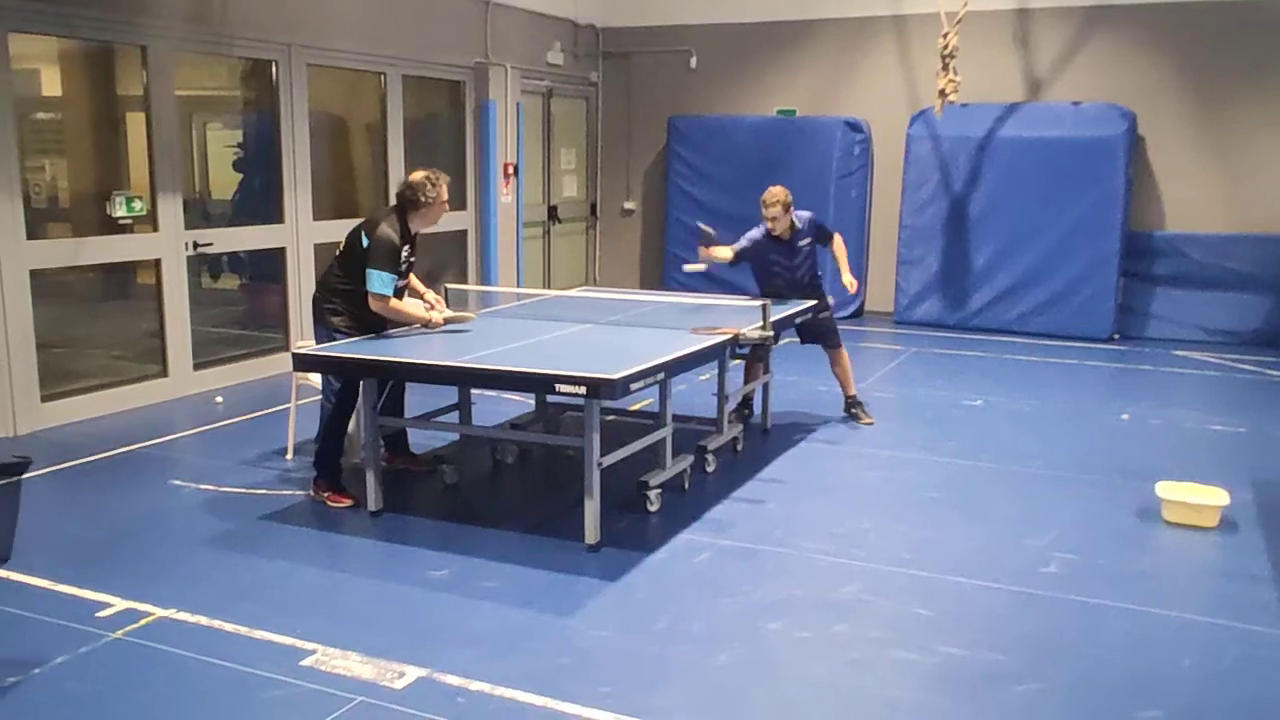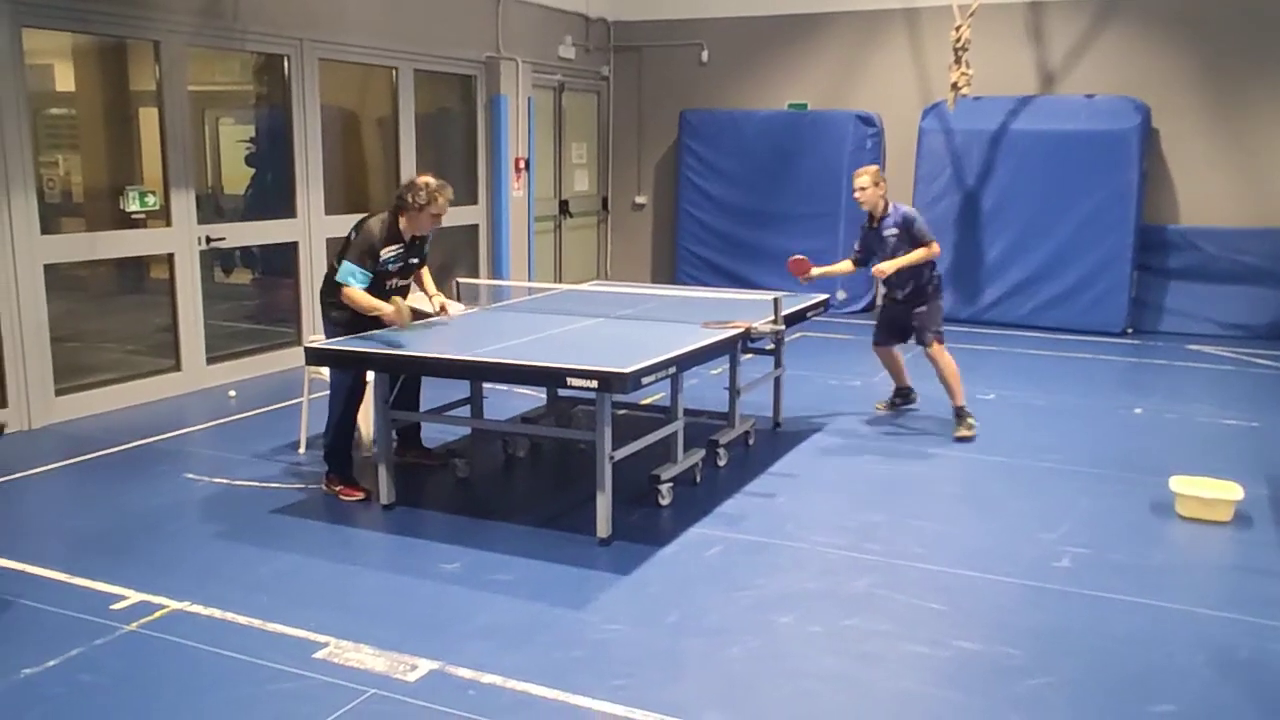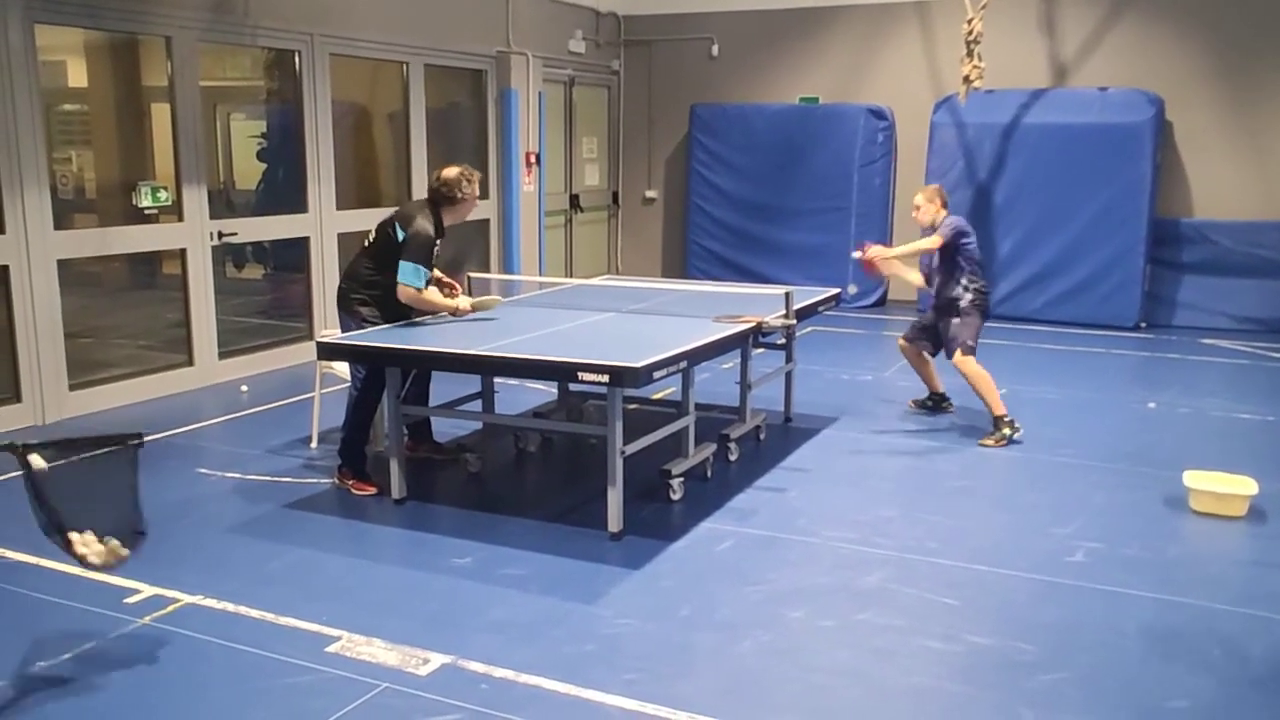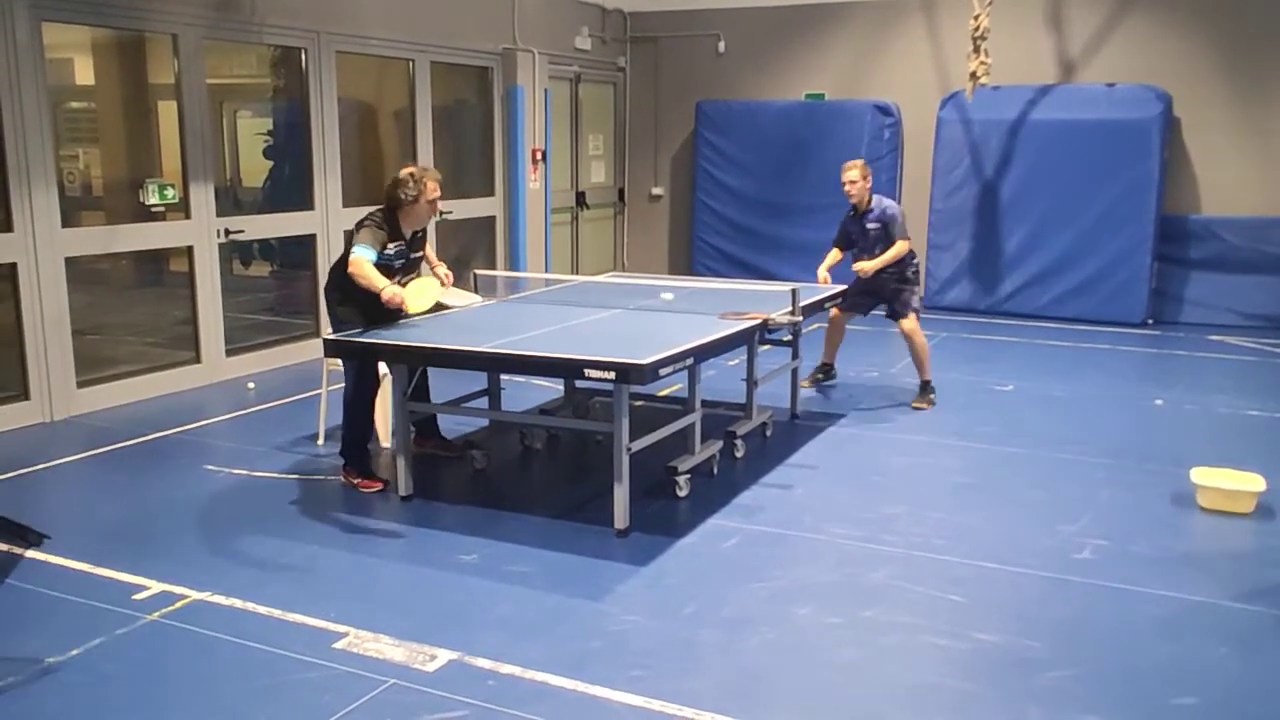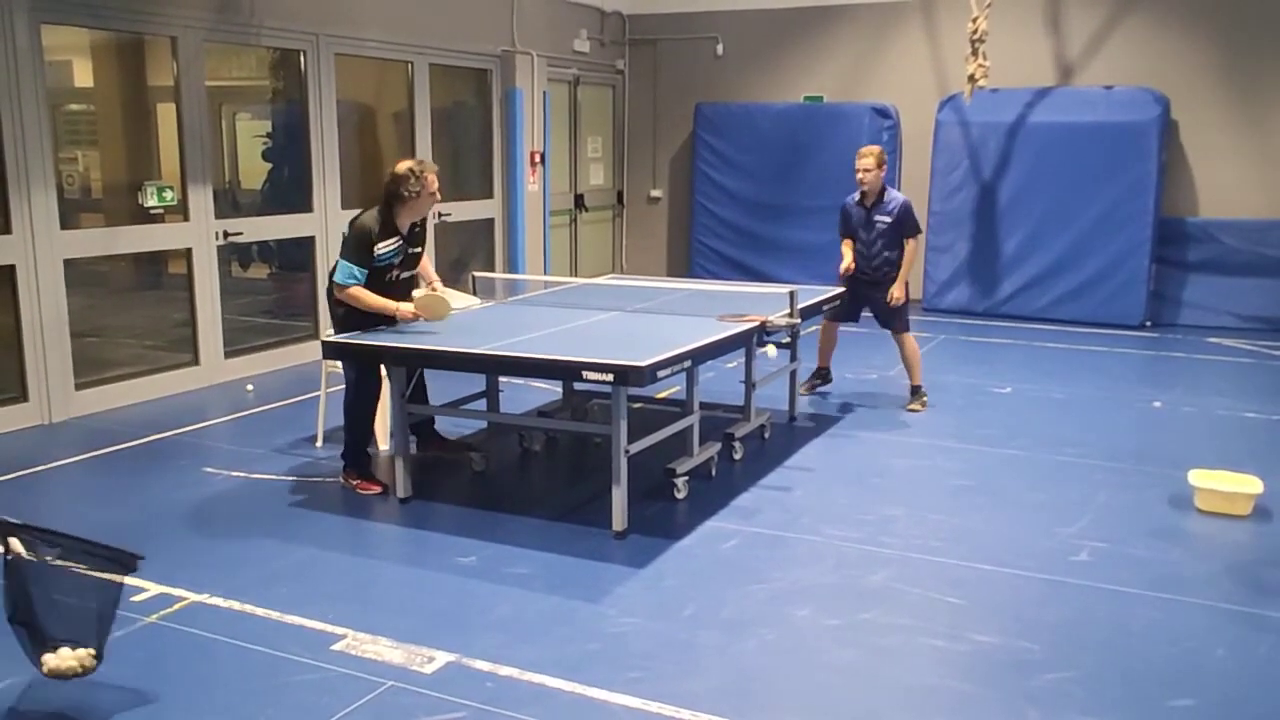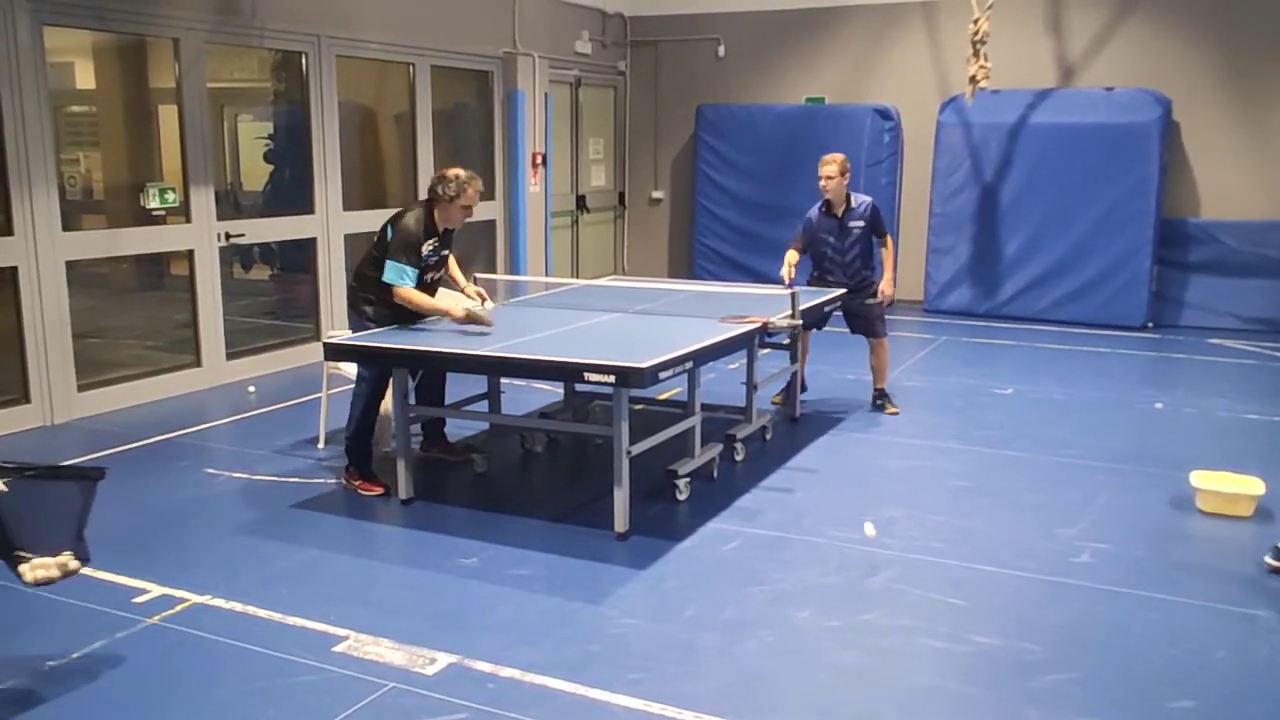
dt=0.7s
person 1, frame 1
left shoulder: (404, 228)
right shoulder: (385, 236)
right elbow: (380, 302)
left wrist: (424, 293)
right wrist: (425, 318)
left hip: (368, 317)
right hip: (339, 316)
left knee: (392, 378)
right knee: (343, 394)
left ankle: (396, 451)
right ankle: (325, 480)
person 1, frame 2
left shoulder: (419, 233)
right shoulder: (373, 233)
left elbow: (419, 266)
right elbow: (347, 291)
left wrist: (433, 294)
right wrist: (383, 310)
left hip: (384, 310)
right hip: (346, 312)
left knee: (407, 372)
right knee: (350, 387)
left ankle: (408, 444)
right ankle: (337, 473)
person 1, frame 3
left shoulder: (427, 214)
right shoulder: (422, 230)
right elbow: (409, 293)
left wrist: (436, 278)
right wrist: (452, 305)
left hip: (391, 304)
right hip: (364, 305)
left knee: (417, 366)
right knee: (370, 382)
left ankle: (419, 439)
right ankle: (350, 468)
person 1, frame 4
left shoulder: (417, 225)
right shoulder: (376, 228)
right elbow: (357, 266)
left wrist: (435, 264)
right wrist: (386, 288)
left hip: (391, 306)
right hip: (353, 307)
left knee: (415, 367)
right knee: (364, 381)
left ankle: (426, 434)
right ankle: (354, 465)
person 1, frame 5
left shoulder: (418, 222)
right shoulder: (367, 228)
right elbow: (343, 288)
left wrist: (433, 280)
right wrist: (393, 308)
left hip: (397, 310)
right hip: (357, 314)
left knee: (413, 371)
right knee: (365, 384)
left ankle: (426, 436)
right ankle: (355, 467)
person 1, frame 6
left shoulder: (445, 224)
right shoulder: (409, 229)
left elbow: (444, 257)
right elbow: (401, 292)
left wrist: (464, 284)
right wrist: (447, 309)
left hip: (410, 309)
right hip: (375, 307)
left knee: (433, 366)
right knee: (374, 381)
left ankle: (434, 439)
right ankle: (357, 467)
person 2, frame 1
left shoulder: (808, 222)
right shoulder: (757, 239)
left elbow: (833, 239)
right elbow: (731, 252)
left wrist: (845, 272)
right wrist: (711, 252)
left hip: (811, 297)
right hip: (775, 302)
left knee: (835, 347)
right knee: (758, 351)
left ankle: (852, 402)
right ankle: (746, 404)
person 2, frame 2
left shoulder: (904, 215)
right shoulder: (868, 228)
left elbow: (933, 249)
right elbow: (855, 263)
left wrist: (895, 264)
right wrist: (821, 271)
left hip: (924, 291)
right hip: (896, 295)
left knee: (934, 347)
right knee: (882, 345)
left ankle: (962, 413)
right ankle: (904, 393)
person 2, frame 3
left shoulder: (955, 224)
right shoulder: (938, 232)
left elbow: (931, 244)
right elbow: (928, 282)
left wrist: (888, 252)
right wrist: (895, 268)
left hip: (966, 306)
right hip: (946, 305)
left knee: (963, 359)
right knee: (908, 344)
left ankle: (1005, 422)
right ankle: (938, 398)
person 2, frame 4
left shoulder: (888, 209)
right shoulder: (850, 217)
left elbow: (903, 245)
right elbow: (838, 248)
left wrist: (875, 264)
right wrist: (824, 267)
left hip: (900, 276)
right hip: (869, 277)
left knee: (909, 327)
right knee: (837, 314)
left ankle: (926, 387)
right ankle: (826, 368)
person 2, frame 5
left shoulder: (899, 204)
right shoulder: (850, 205)
left elbow: (912, 243)
left wrist: (900, 283)
right wrist: (848, 258)
left hip: (887, 281)
right hip: (856, 277)
left knee: (902, 334)
right knee: (829, 322)
left ankle: (917, 391)
right ankle: (822, 373)
person 2, frame 6
left shoulder: (867, 207)
right shoulder: (814, 217)
left elbow: (884, 242)
right elbow: (797, 248)
left wrist: (887, 278)
right wrist: (788, 263)
left hip: (861, 286)
right hip: (822, 284)
left knee: (877, 337)
right knee: (798, 329)
left ankle: (879, 394)
right ankle: (795, 382)
